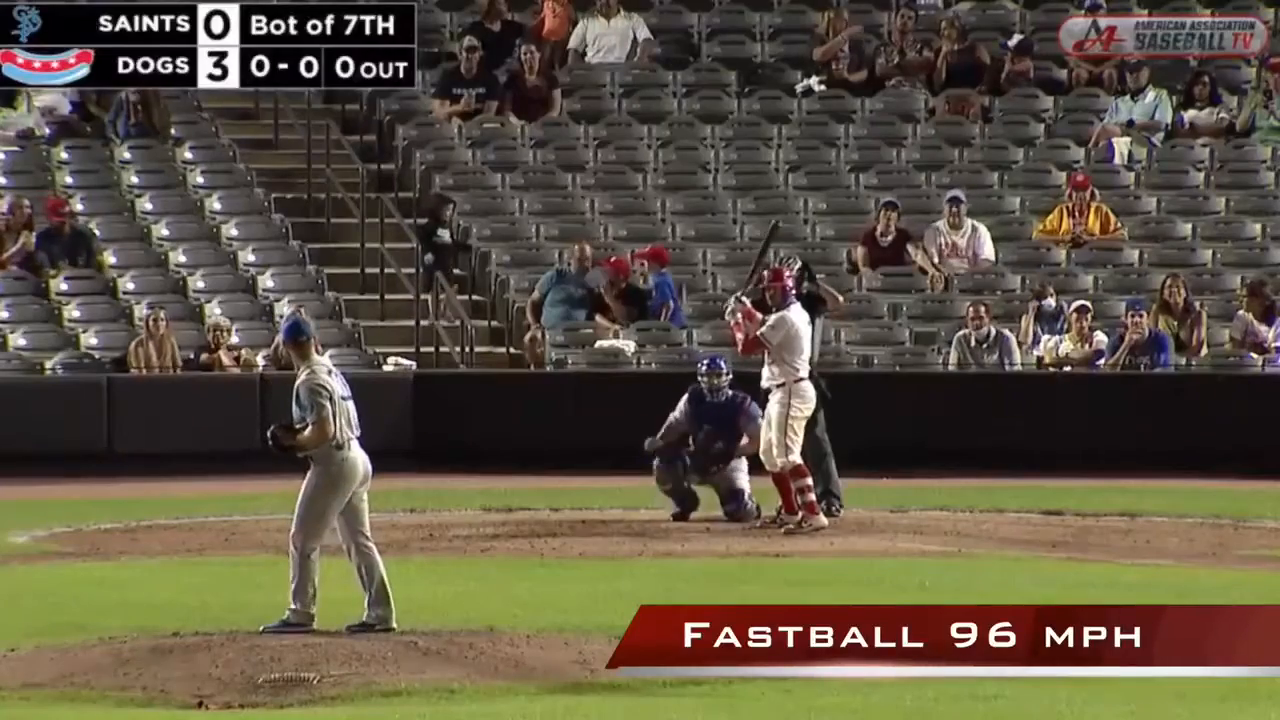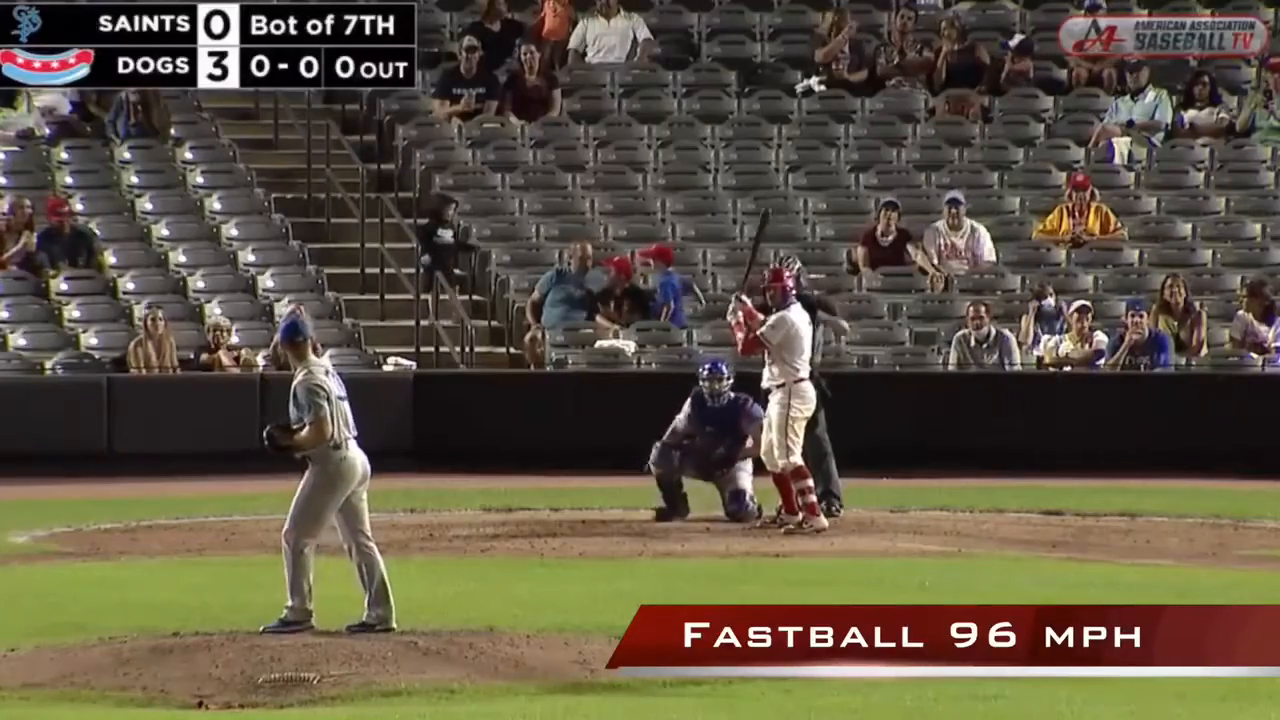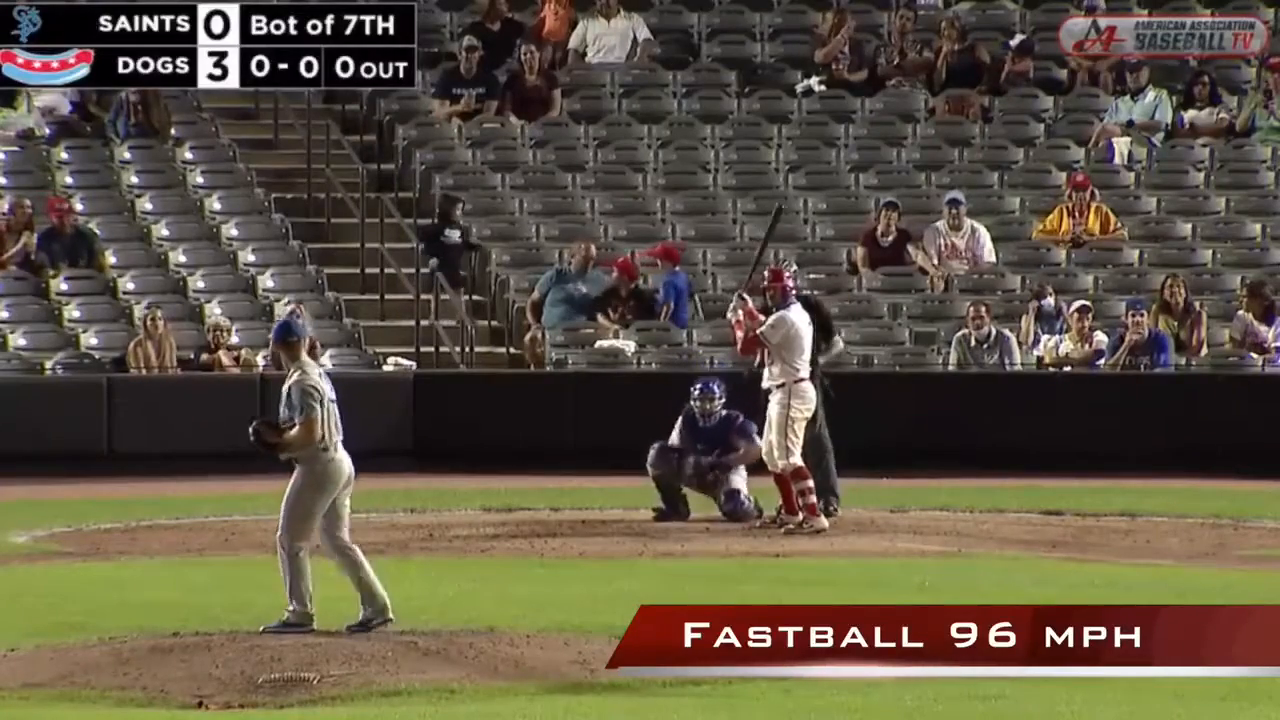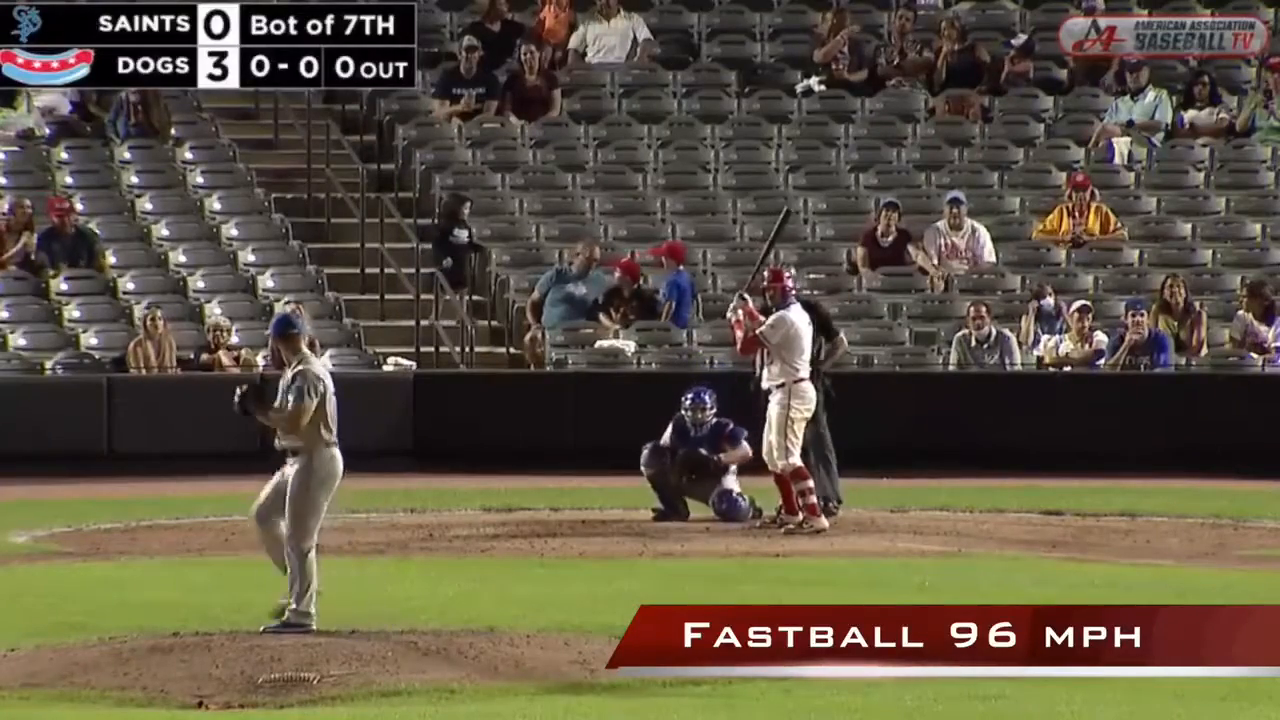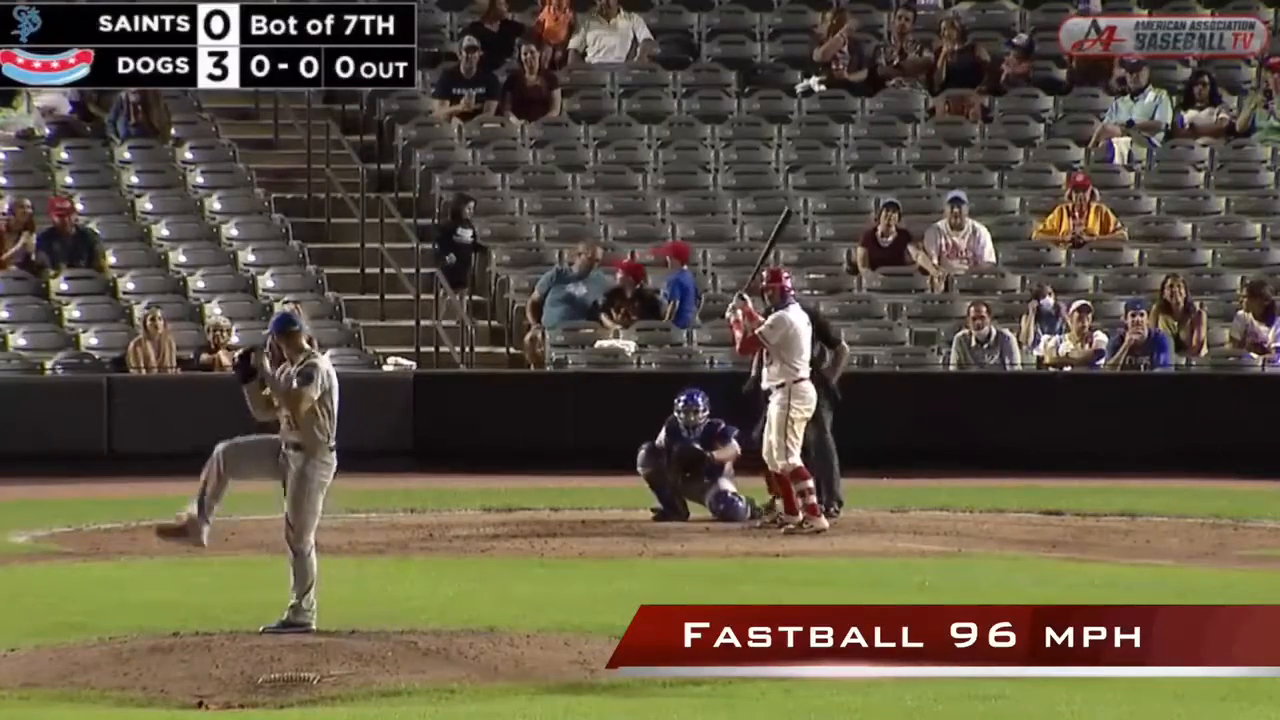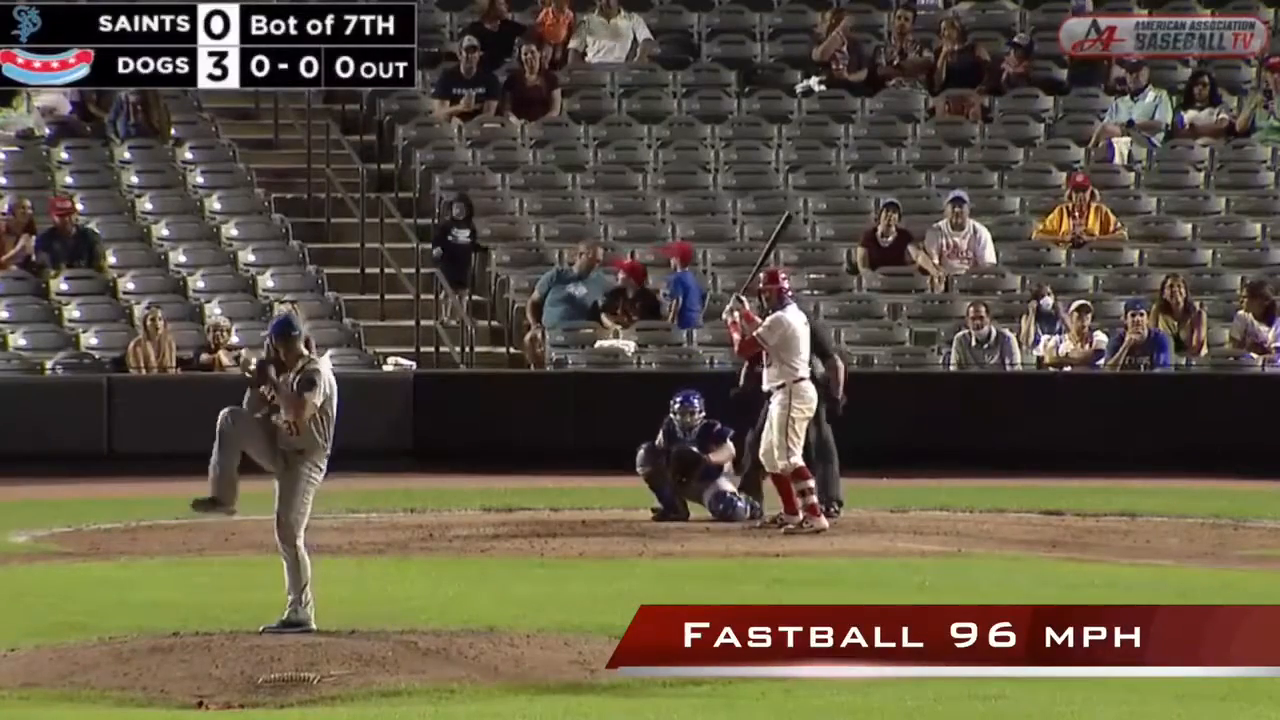
dt=0.2s
person 1, frame 1
left shoulder: (309, 381)
right shoulder: (331, 371)
left elbow: (323, 432)
left wrist: (293, 441)
right wrist: (300, 435)
left hip: (334, 465)
right hip: (356, 459)
left knee: (303, 540)
right knee: (359, 540)
left ankle: (301, 615)
right ankle: (380, 614)
person 1, frame 2
left shoulder: (306, 381)
right shoulder: (327, 371)
left elbow: (321, 432)
left wrist: (290, 441)
right wrist: (295, 434)
left hip: (332, 465)
right hip: (354, 459)
left knee: (296, 537)
right knee: (360, 540)
left ankle: (298, 613)
right ankle: (380, 614)
person 1, frame 3
left shoulder: (300, 382)
right shoulder: (316, 373)
left elbow: (311, 433)
left wrist: (278, 439)
right wrist: (283, 433)
left hip: (319, 466)
right hip: (339, 462)
left knee: (290, 540)
right knee: (338, 541)
left ankle: (300, 615)
right ankle: (376, 608)
person 1, frame 4
left shoulder: (306, 372)
right shoulder: (296, 371)
left elbow: (295, 421)
right elbow: (289, 417)
left wrist: (259, 409)
right wrist: (265, 411)
left hip: (315, 462)
right hip: (301, 460)
left knee: (299, 540)
right knee: (263, 515)
left ankle: (300, 614)
right ankle: (299, 594)
person 1, frame 5
left shoulder: (315, 367)
right shoulder: (287, 369)
left elbow: (295, 405)
right elbow: (262, 412)
left wrist: (266, 375)
right wrist: (251, 379)
left hip: (311, 459)
right hip: (286, 450)
left knee: (298, 538)
right knee: (224, 453)
left ankle: (301, 615)
right ankle: (196, 526)
person 1, frame 6
left shoulder: (315, 372)
right shoulder: (280, 371)
left elbow: (299, 412)
right elbow: (253, 410)
left wrist: (272, 381)
right wrist: (260, 383)
left hip: (305, 461)
right hip: (277, 449)
left knee: (289, 535)
right knee: (232, 418)
left ankle: (300, 615)
right ankle: (223, 497)
person 2, frame 1
left shoulder: (784, 318)
right shoulder: (796, 314)
left elbow: (746, 348)
right elbow: (765, 328)
left wrist: (735, 320)
right wrist: (747, 310)
left hip: (791, 393)
right hip: (782, 393)
left knee: (787, 456)
right knee: (770, 455)
left ankle: (813, 515)
right ankle: (791, 513)
person 2, frame 2
left shoulder: (784, 318)
right shoulder: (797, 314)
left elbow: (746, 348)
right elbow: (766, 329)
left wrist: (736, 320)
right wrist: (747, 310)
left hip: (791, 394)
right hip: (782, 393)
left knee: (788, 457)
right knee: (771, 455)
left ankle: (814, 516)
right ankle: (791, 513)
person 2, frame 3
left shoulder: (784, 318)
right shoulder: (798, 315)
left elbow: (745, 347)
right elbow: (767, 330)
left wrist: (737, 319)
right wrist: (748, 309)
left hip: (790, 394)
right hip: (784, 393)
left knee: (788, 457)
right knee: (772, 455)
left ankle: (814, 517)
right ankle: (791, 513)
person 2, frame 4
left shoulder: (784, 318)
right shoulder: (797, 314)
left elbow: (745, 347)
right elbow: (768, 333)
left wrist: (737, 318)
right wrist: (749, 310)
left hip: (790, 394)
right hip: (786, 393)
left knee: (787, 457)
right knee: (773, 455)
left ankle: (814, 516)
right ankle: (791, 513)
person 2, frame 5
left shoulder: (782, 317)
right shoulder: (796, 314)
left elbow: (744, 347)
right elbow: (767, 334)
left wrist: (735, 318)
right wrist: (748, 311)
left hip: (790, 394)
right hip: (787, 393)
left knee: (787, 457)
right knee: (773, 456)
left ankle: (815, 516)
right ankle: (791, 513)
person 2, frame 6
left shoulder: (780, 319)
right shoulder: (794, 315)
left elbow: (743, 349)
right elbow: (765, 335)
left wrist: (732, 320)
right wrist: (745, 313)
left hip: (792, 394)
right hip: (787, 394)
left knee: (789, 457)
right knee: (770, 456)
left ankle: (815, 516)
right ankle: (792, 513)
